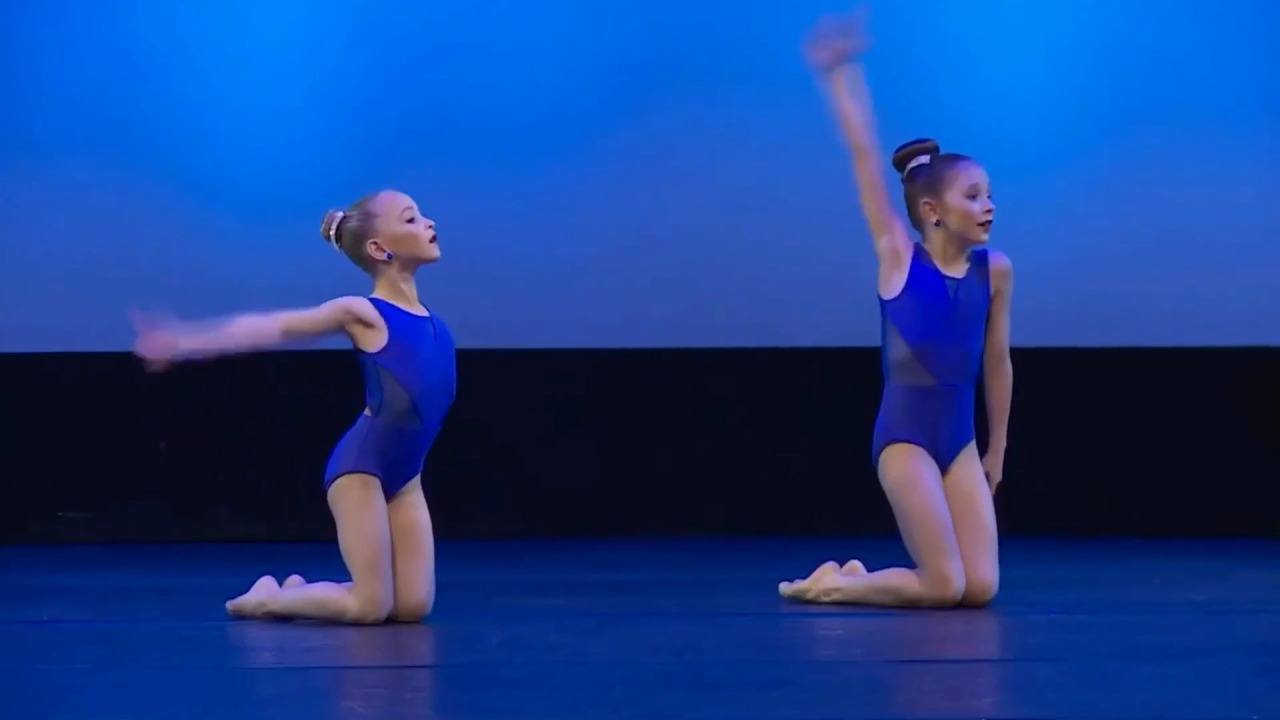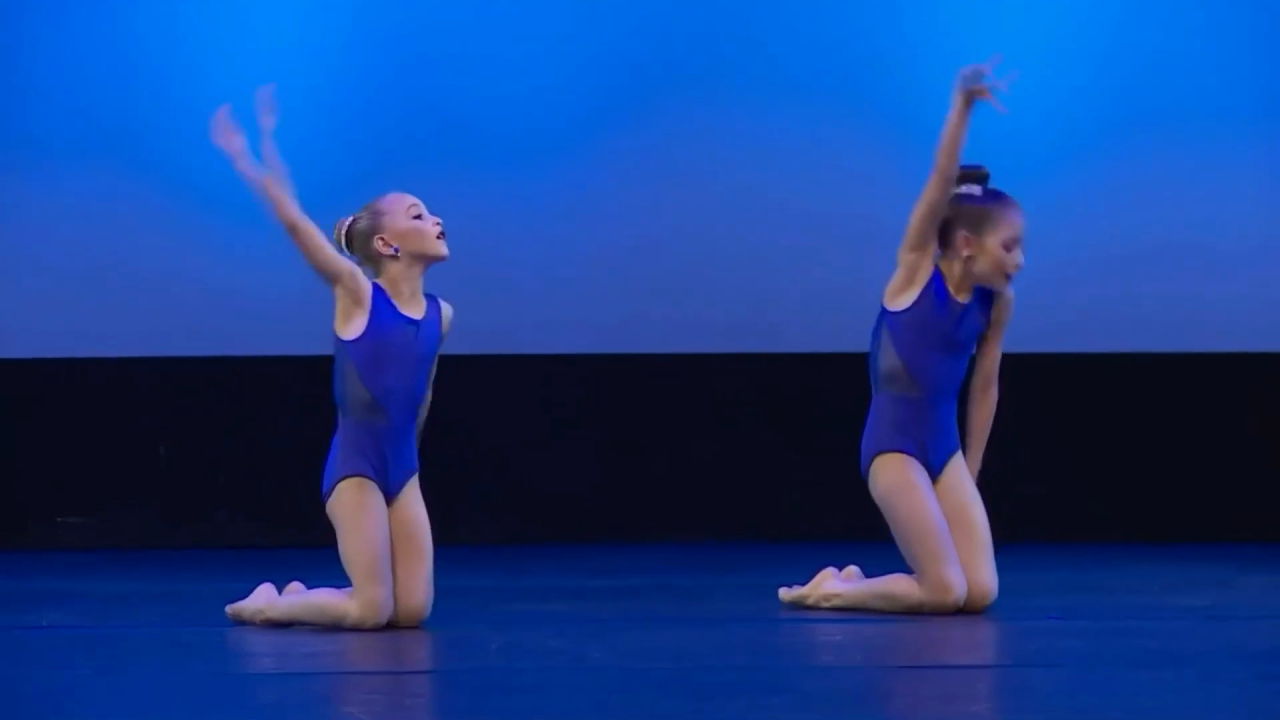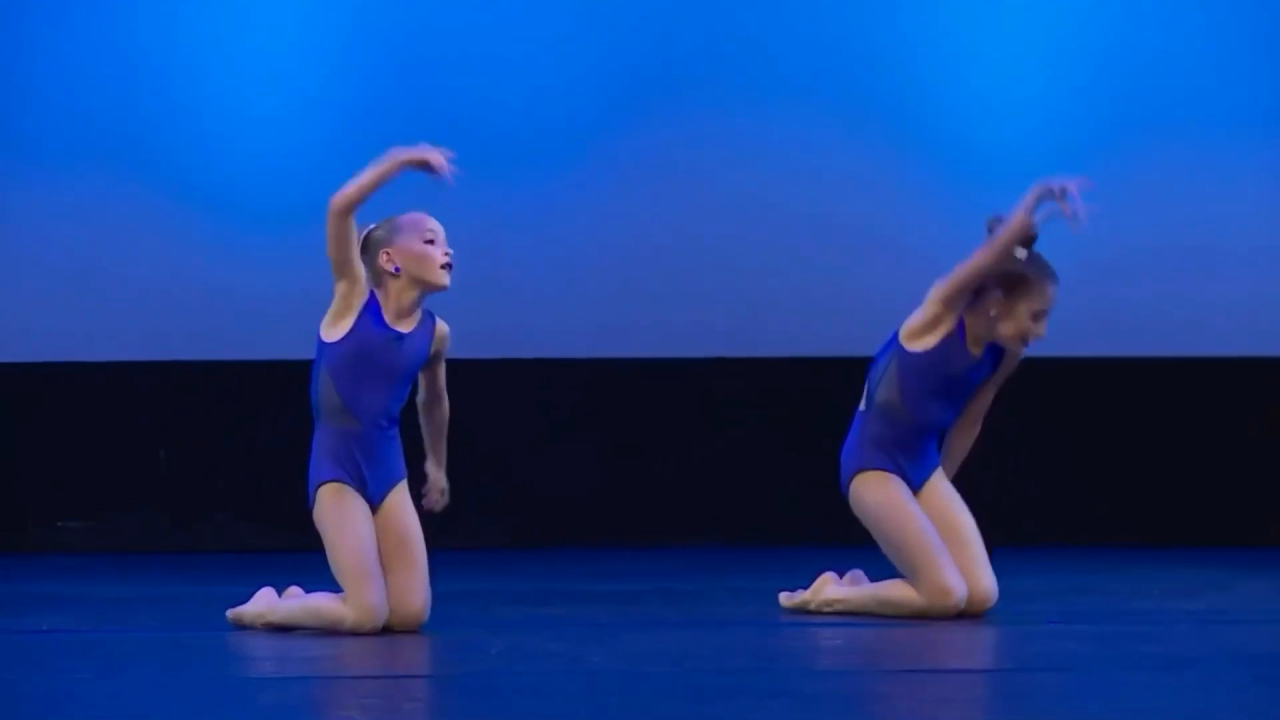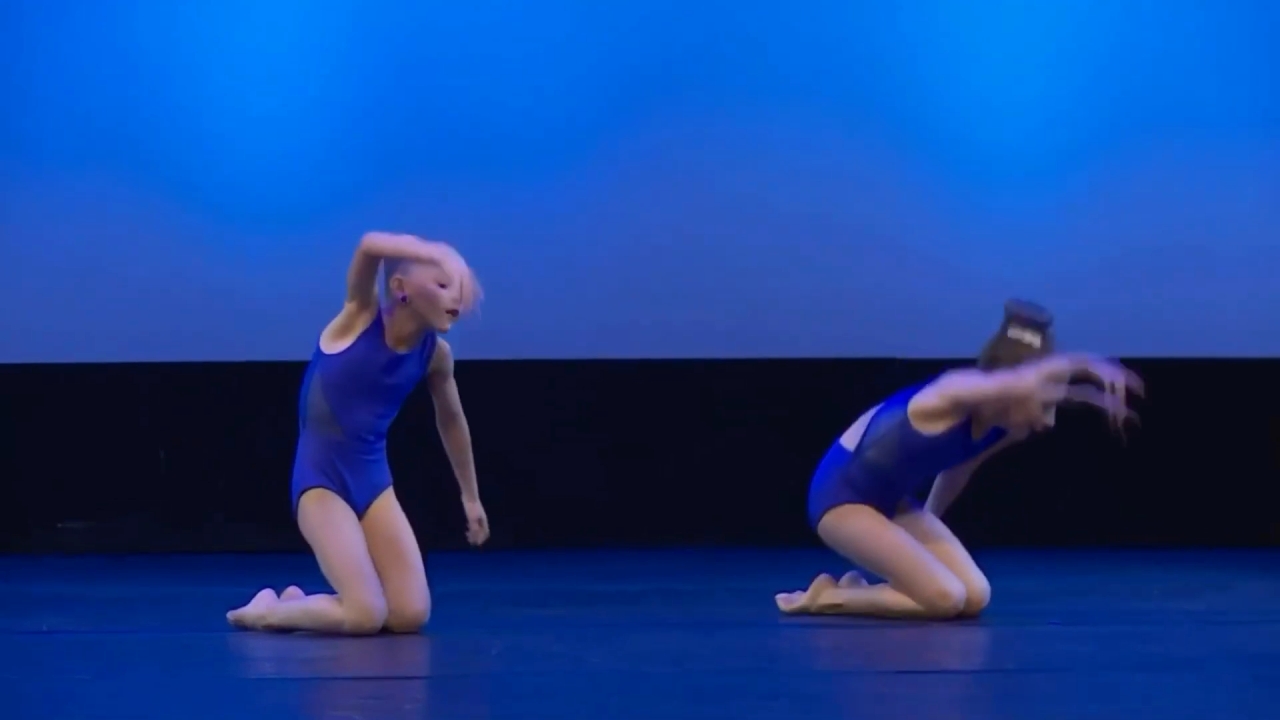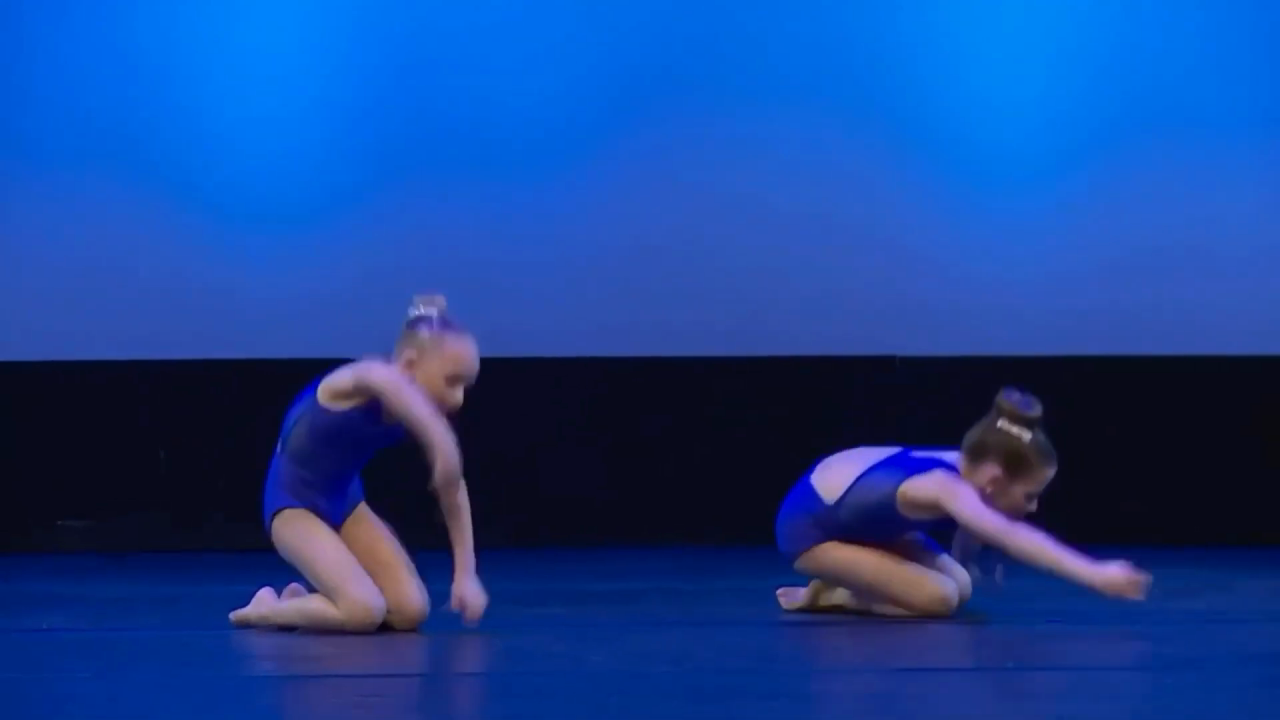
dt=0.4s
person 1, frame 1
left shoulder: (995, 271)
right shoulder: (897, 256)
left elbow: (997, 364)
right elbow: (863, 155)
left wrist: (996, 451)
right wrist: (842, 70)
left hip: (960, 441)
right hip: (904, 437)
left knee: (982, 588)
right knee: (944, 588)
left ankle: (857, 576)
right ankle: (830, 585)
person 1, frame 2
left shoulder: (998, 302)
right shoulder: (916, 270)
left elbow: (985, 388)
right elbow: (940, 182)
left wrist: (972, 469)
right wrist: (962, 104)
left hip: (945, 448)
right hip: (893, 445)
left knee: (981, 593)
right knee: (946, 592)
left ankle: (856, 582)
right ankle: (832, 590)
person 1, frame 3
left shoulder: (1006, 354)
right shoulder: (941, 314)
right elbow: (994, 252)
left wrist: (941, 481)
right wrist: (1037, 197)
left hip: (923, 466)
right hip: (873, 462)
left knee: (982, 596)
right knee: (947, 597)
left ankle: (856, 587)
right ankle: (830, 595)
person 1, frame 4
left shoulder: (1005, 428)
right shoulder: (953, 393)
right elbow: (1025, 380)
right wrist: (1089, 367)
left hip: (892, 500)
right hip: (841, 496)
left knee: (976, 596)
right knee: (947, 598)
left ankle: (859, 589)
right ankle: (829, 597)
person 1, frame 5
left shoulder: (968, 480)
right shoulder: (944, 487)
left elbow: (976, 531)
right elbow: (1011, 535)
left wrist: (956, 563)
right wrist: (1093, 574)
left hip: (855, 518)
right hip: (810, 530)
left knee: (958, 586)
right knee: (941, 599)
left ankle: (842, 583)
right ankle: (828, 597)
person 2, frame 1
left shoulder: (425, 318)
right shoulder: (363, 312)
right elbow: (272, 327)
right wrist: (187, 341)
left hip: (405, 475)
right hip: (361, 468)
left knee: (414, 607)
right knee: (371, 607)
left ankle: (301, 590)
right ankle: (269, 597)
person 2, frame 2
left shoulder: (440, 315)
right shoulder: (355, 293)
right elbow: (294, 219)
right wrist: (249, 148)
left hip: (403, 471)
right hip: (354, 468)
left knee: (413, 610)
right knee: (371, 612)
left ankle: (300, 595)
right ankle: (267, 603)
person 2, frame 3
left shoulder: (435, 333)
right shoulder: (354, 299)
right elbow: (339, 211)
left wrist: (437, 465)
right wrist: (402, 159)
left hip: (389, 472)
right hip: (337, 471)
left knee: (410, 615)
right knee: (367, 615)
left ankle: (300, 600)
right ankle: (267, 608)
person 2, frame 4
left shoulder: (435, 354)
right shoulder: (360, 317)
left elbow: (451, 421)
right elbow: (369, 246)
left wrist: (471, 497)
right wrist: (442, 256)
left hip: (374, 478)
right hip: (321, 477)
left knee: (411, 616)
right knee: (366, 617)
left ankle: (298, 602)
right ankle: (265, 610)
person 2, frame 5
left shoulder: (420, 410)
right shoulder: (362, 381)
left elbow: (453, 487)
right elbow: (389, 384)
left wrist: (465, 572)
right wrist: (441, 442)
left hip: (345, 500)
right hip: (294, 502)
left knee: (411, 612)
right knee: (365, 612)
left ankle: (301, 600)
right ankle: (268, 609)
